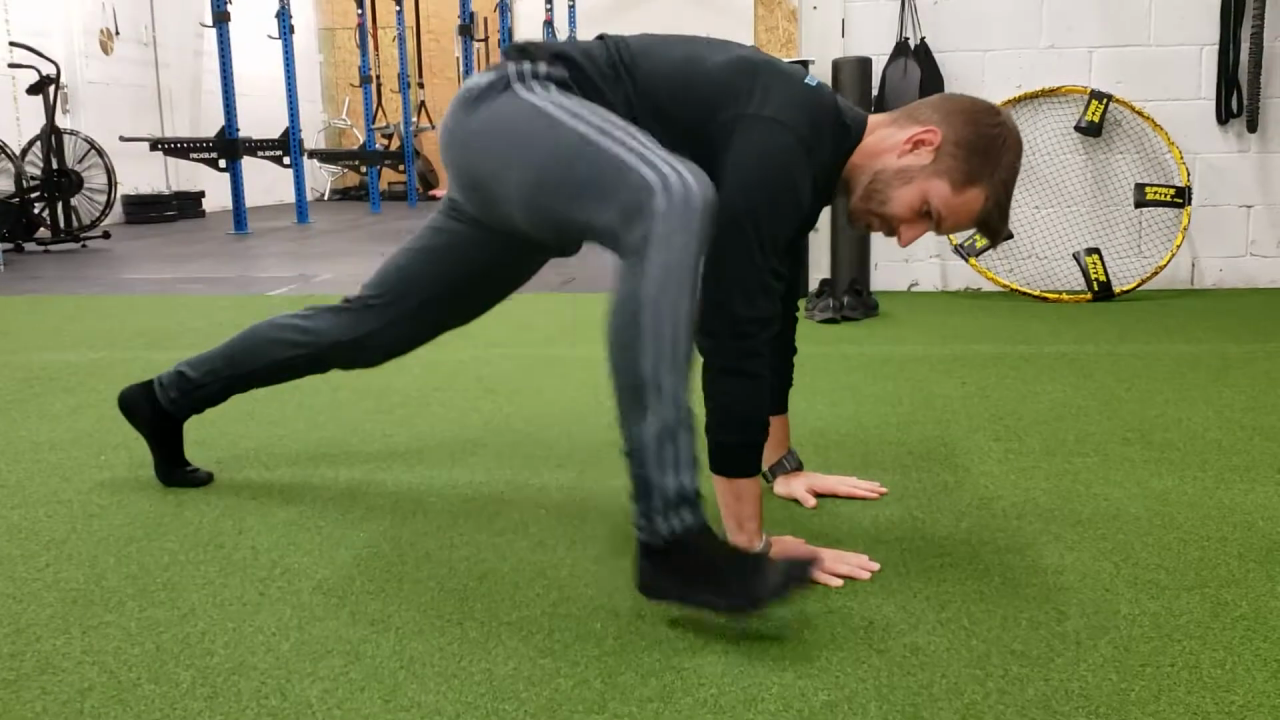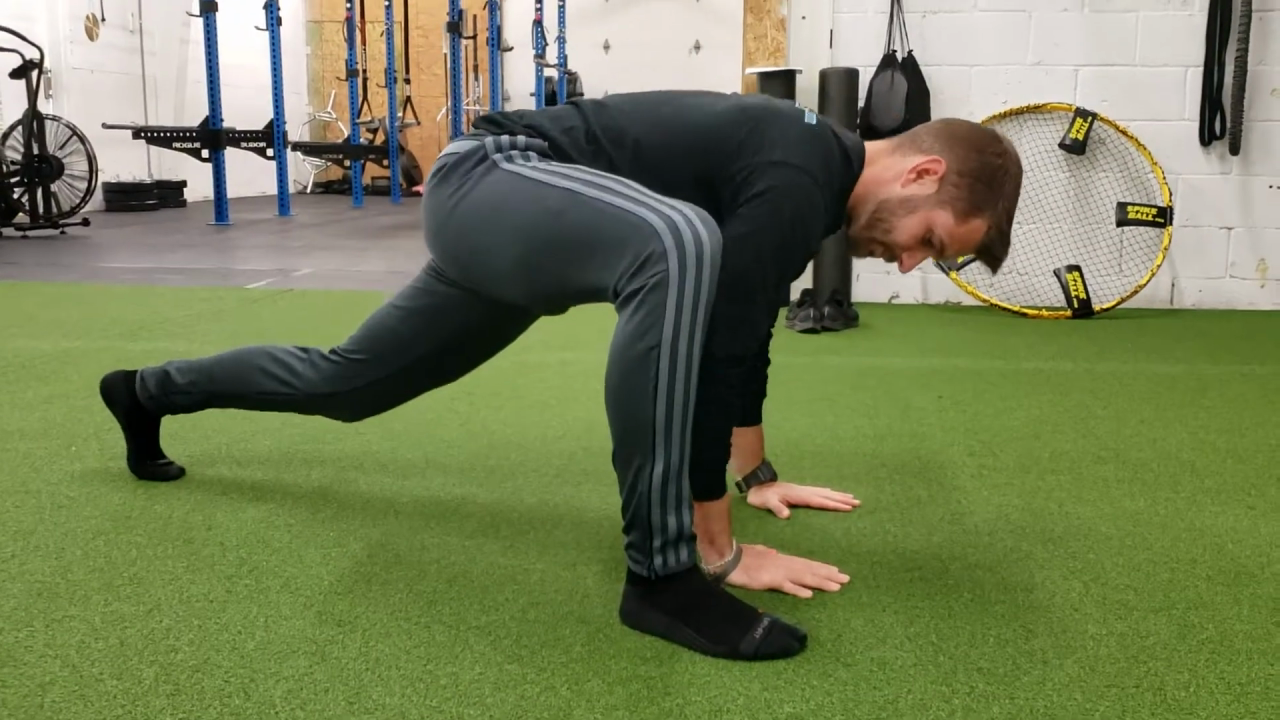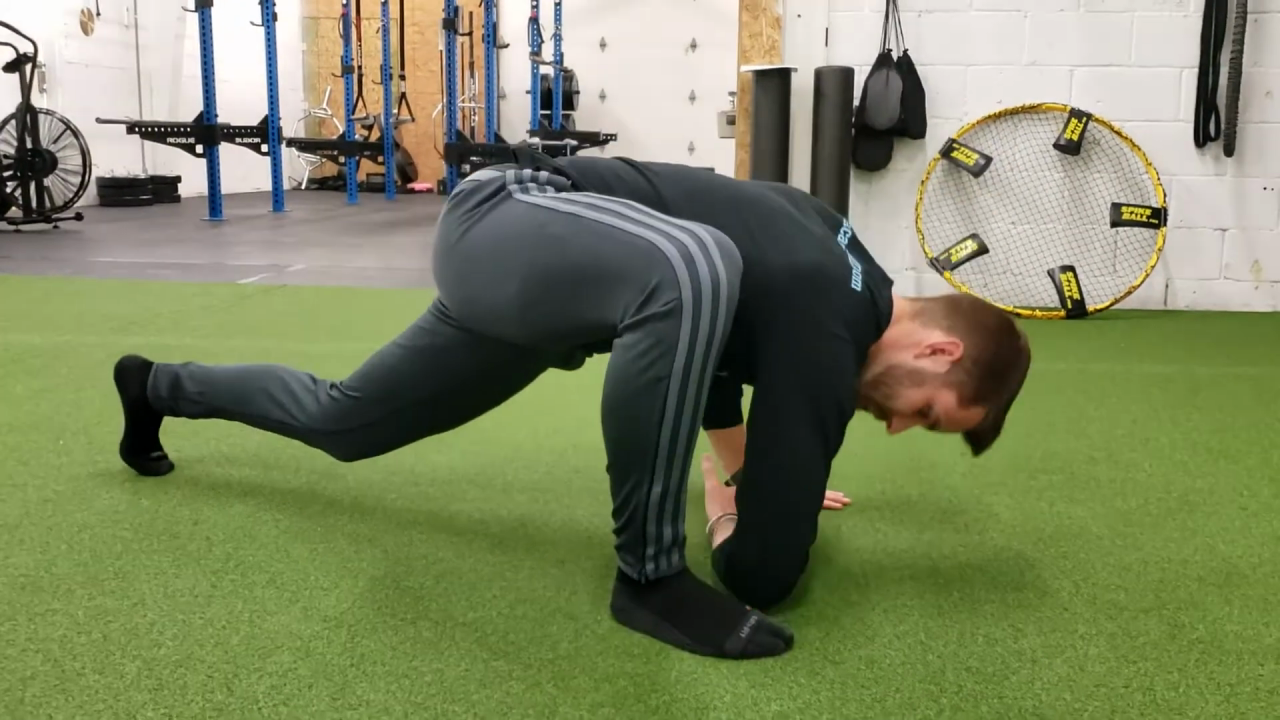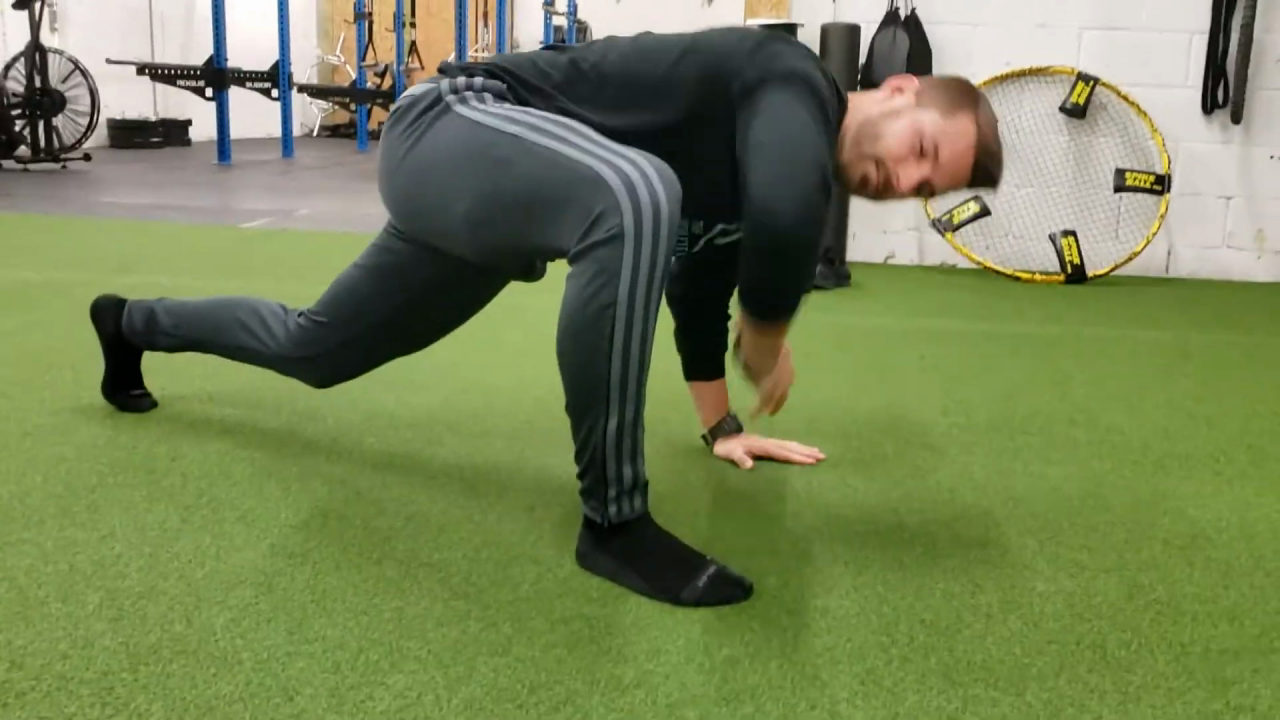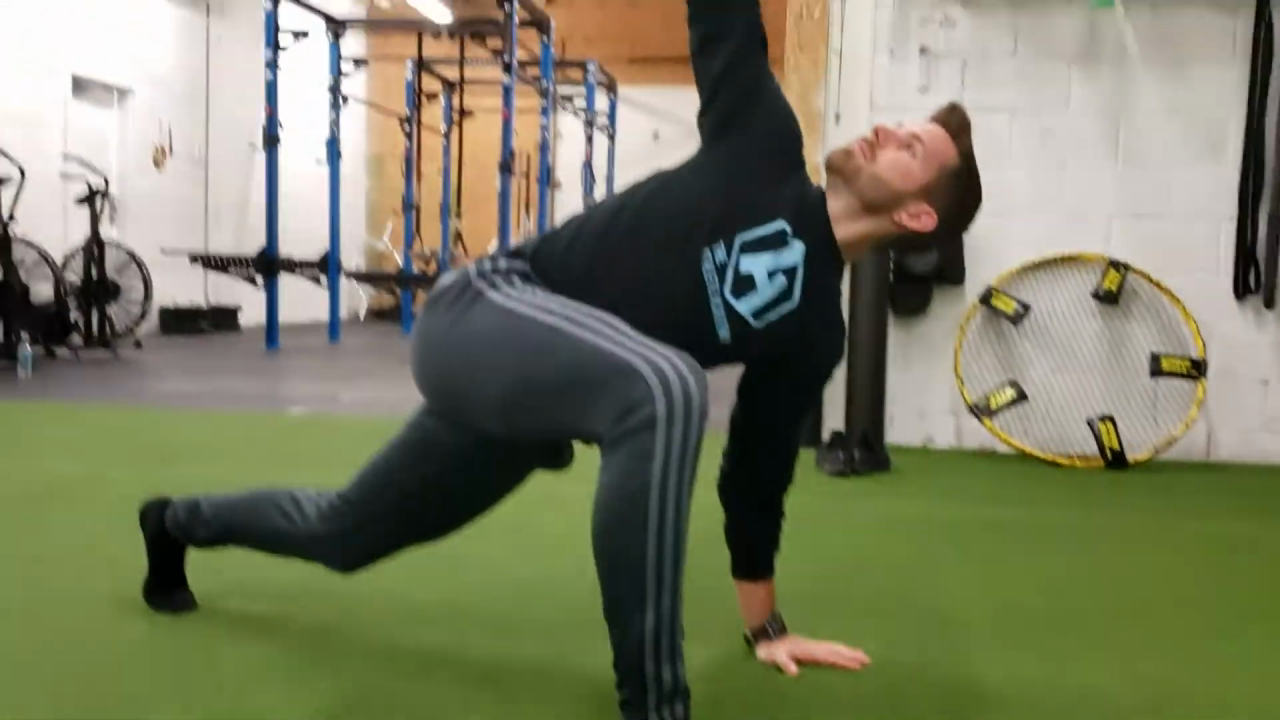
dt=0.7s
person 1, frame 1
left shoulder: (809, 155)
right shoulder: (786, 138)
left elbow: (762, 304)
right elbow: (737, 317)
left wrist: (773, 461)
right wrist: (743, 525)
left hip: (529, 153)
right hip: (512, 107)
left knee: (372, 326)
right knee: (675, 202)
left ankle: (166, 401)
right ankle: (672, 534)
person 1, frame 2
left shoulder: (805, 161)
right shoulder: (799, 182)
left elbow: (738, 326)
right elbow: (712, 354)
left wrist: (754, 473)
right wrist: (715, 549)
left hip: (501, 215)
right hip: (486, 181)
left knee: (346, 383)
right knee: (678, 243)
left ankle: (147, 391)
right ankle: (662, 570)
person 1, frame 3
left shoulder: (836, 260)
right shoulder: (825, 331)
right elbow: (764, 571)
left wrist: (742, 477)
right wrist: (750, 514)
left hip: (511, 256)
right hip: (500, 221)
left knee: (339, 421)
right knee: (693, 272)
left ankle: (154, 386)
right ankle: (649, 575)
person 1, frame 4
left shoulder: (785, 150)
right shoulder: (794, 85)
left elbow: (700, 267)
right elbow: (782, 218)
left wrist: (719, 422)
right wrist: (766, 354)
left hip: (466, 177)
right hip: (449, 127)
left knee: (312, 348)
right knee: (638, 196)
left ankle: (133, 325)
right ankle: (614, 519)
person 1, frame 5
left shoulder: (816, 329)
right shoulder: (764, 150)
left elbow: (756, 470)
left wrist: (766, 631)
left hip: (523, 387)
right hip: (482, 313)
left knee: (344, 534)
right knee: (662, 390)
left ankle: (179, 523)
